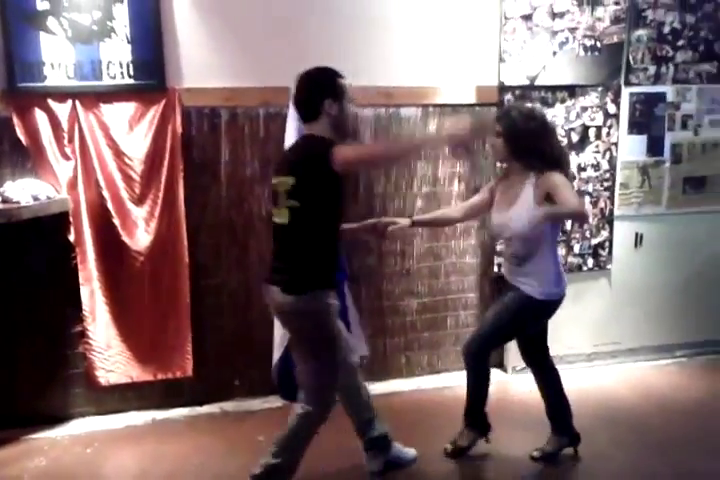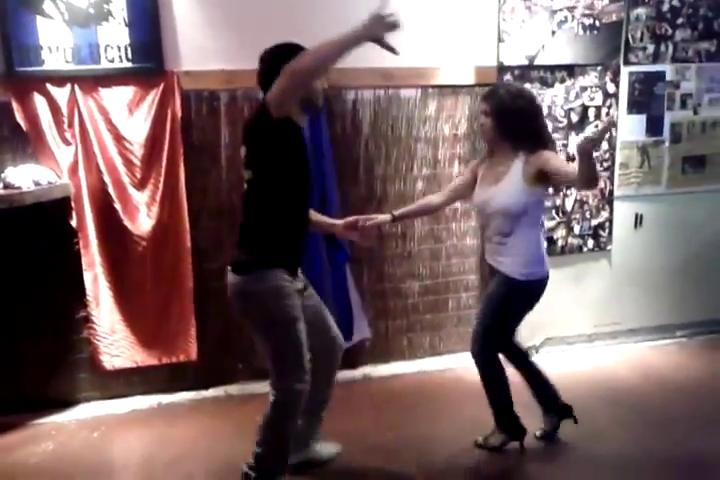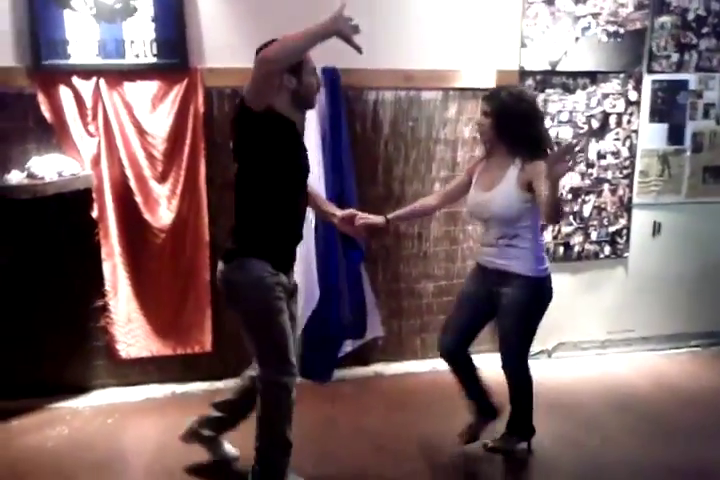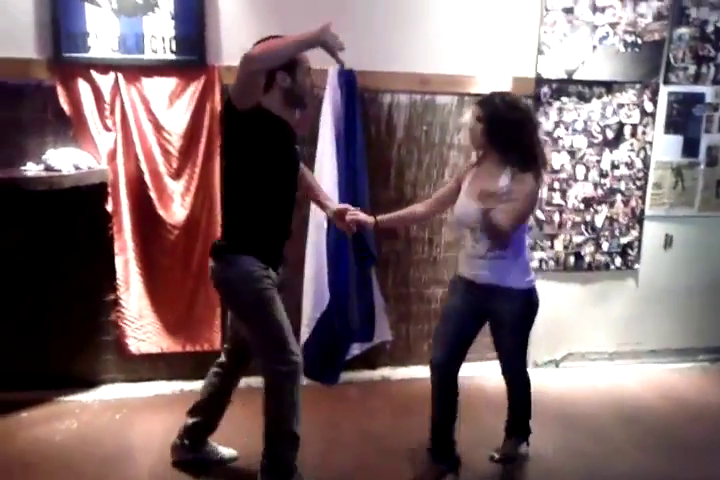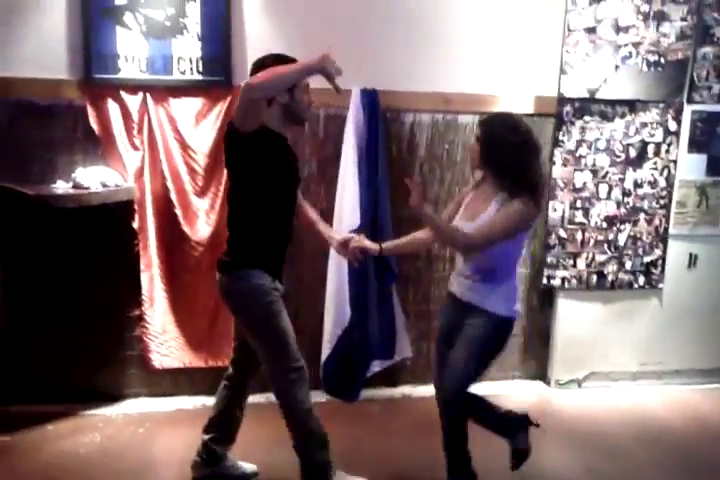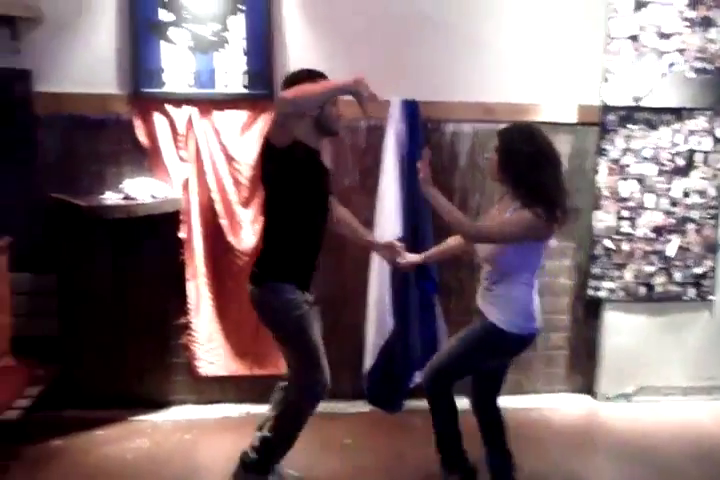
dt=0.2s
person 1, frame 1
left shoulder: (292, 158)
right shoulder: (318, 153)
right elbow: (372, 154)
left wrist: (346, 227)
right wrist: (444, 137)
left hip: (285, 287)
right hip: (306, 294)
left knee: (342, 370)
right knee: (318, 397)
person 1, frame 2
left shoulder: (281, 134)
right shoulder: (267, 124)
right elbow: (298, 71)
left wrist: (332, 225)
right wrist: (362, 32)
left hip: (282, 274)
right hip: (263, 278)
left knee: (329, 347)
right knee: (293, 382)
person 1, frame 3
left shoulder: (289, 131)
right shoulder: (256, 120)
right elbow: (269, 59)
left wrist: (332, 212)
left hip: (275, 270)
right hip: (251, 270)
left knee: (277, 368)
right knee: (280, 376)
left ankle: (209, 427)
person 1, frame 4
left shoulder: (283, 130)
right shoulder: (245, 119)
left elbow: (297, 171)
right elbow: (252, 61)
left wrist: (328, 205)
right wrist: (314, 37)
left hip: (258, 263)
right hip: (241, 263)
left knee: (236, 356)
right knee: (285, 364)
left ankle: (191, 440)
person 1, frame 5
left shoulder: (283, 149)
right shoulder: (247, 137)
left elbow: (293, 199)
right elbow: (252, 88)
left wrist: (330, 235)
right wrist: (313, 65)
left hip: (258, 274)
right hip: (247, 275)
left knee: (244, 368)
right knee: (290, 371)
person 1, frame 6
left shoulder: (315, 162)
right shoulder: (282, 151)
left elbow: (331, 209)
right elbow: (285, 102)
left wrist: (375, 242)
right wrist: (346, 87)
left hip: (295, 287)
right hip: (278, 287)
left knee: (303, 378)
right knee: (313, 382)
person 2, frame 1
left shoulder: (548, 180)
right shoulder: (501, 185)
left elbow: (579, 211)
right elbow: (460, 212)
left wrist: (550, 213)
right wrist: (412, 221)
left hip: (537, 292)
right hip: (517, 285)
left knee: (475, 350)
right knee: (537, 358)
left ankle: (475, 425)
right ankle: (563, 431)
person 2, frame 2
left shoulder: (537, 161)
right shoulder: (483, 166)
left elbow: (583, 180)
right elbow: (442, 197)
left wrist: (586, 154)
right wrist: (393, 216)
left hip: (522, 275)
right hip: (500, 270)
left knee: (484, 346)
right knee: (503, 345)
left ankle: (508, 426)
right ankle: (554, 406)
person 2, frame 3
left shoulder: (533, 168)
right shoulder: (479, 167)
left elbow: (552, 216)
right elbow: (436, 200)
left wrist: (555, 179)
right wrist: (385, 219)
left hip: (525, 279)
right hip: (485, 272)
left knee: (513, 358)
right knee: (450, 345)
left ankle: (520, 428)
right ankle: (483, 409)
person 2, frame 4
left shoulder: (524, 180)
right shoulder: (469, 173)
left elbow: (503, 236)
right elbow: (427, 208)
left wrist: (488, 213)
right wrist: (375, 221)
left hip: (512, 291)
right hip: (467, 284)
left knee: (513, 369)
right knee: (442, 365)
left ankle: (517, 432)
person 2, frame 5
left shoulder: (520, 206)
right shoulder: (472, 193)
left elbow: (469, 245)
right elbow: (431, 235)
left wrist: (424, 211)
right wrist: (379, 248)
left hip: (492, 313)
right hip: (457, 303)
left knee: (453, 392)
right knee: (445, 392)
left ankle: (515, 426)
person 2, frame 6
left shoulder: (533, 217)
right shoulder: (507, 203)
left elbow: (473, 233)
right elbow: (467, 239)
left wrist: (430, 189)
right wrist: (421, 257)
left hip: (508, 326)
right hip: (495, 318)
left knee: (434, 379)
right knee: (483, 399)
